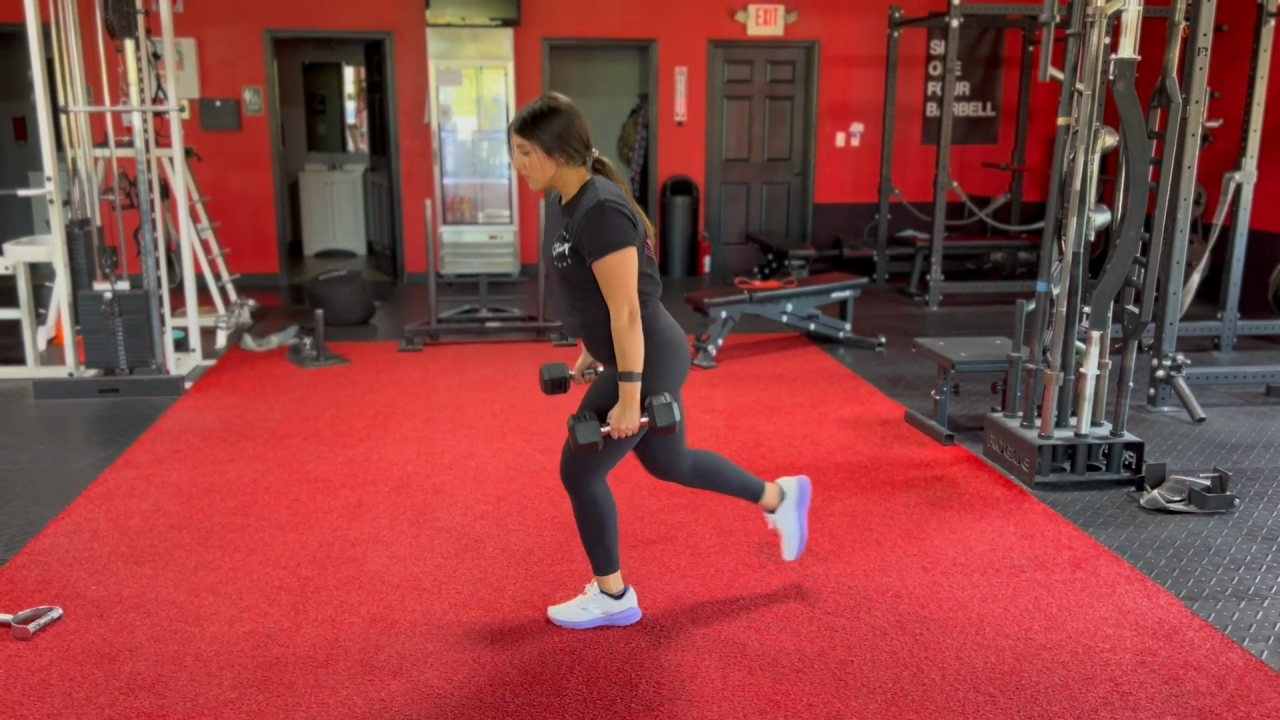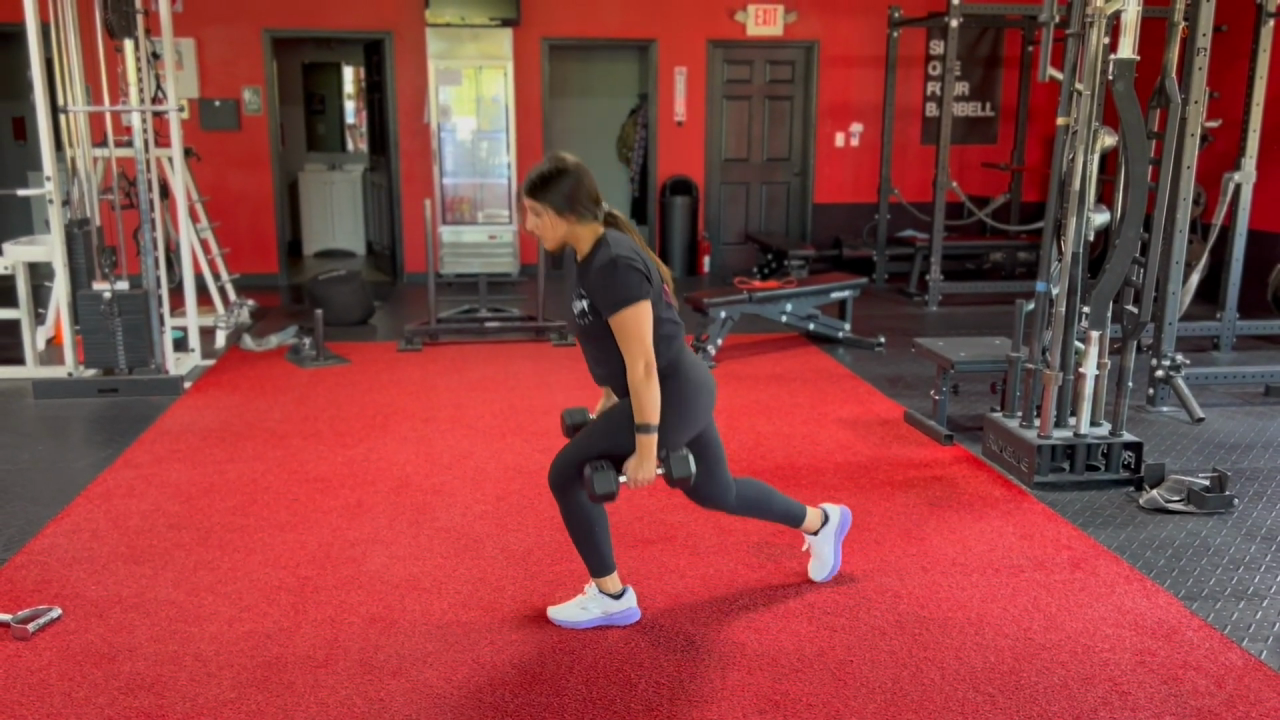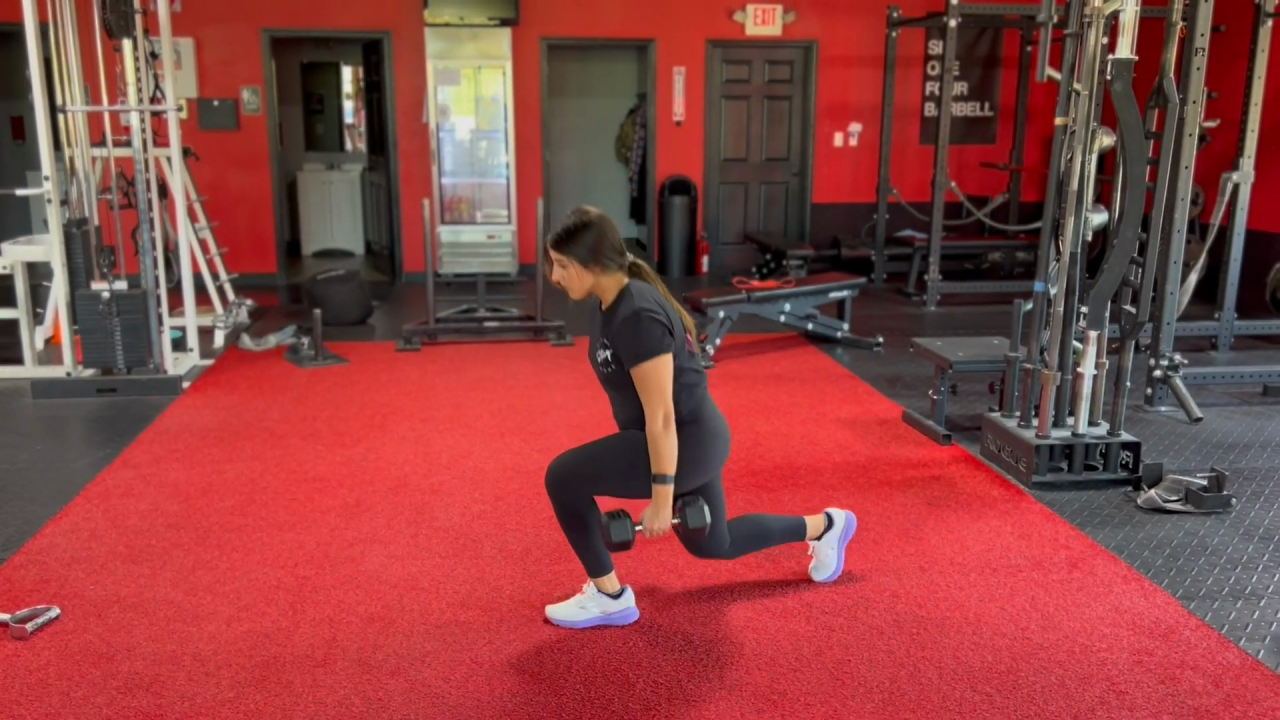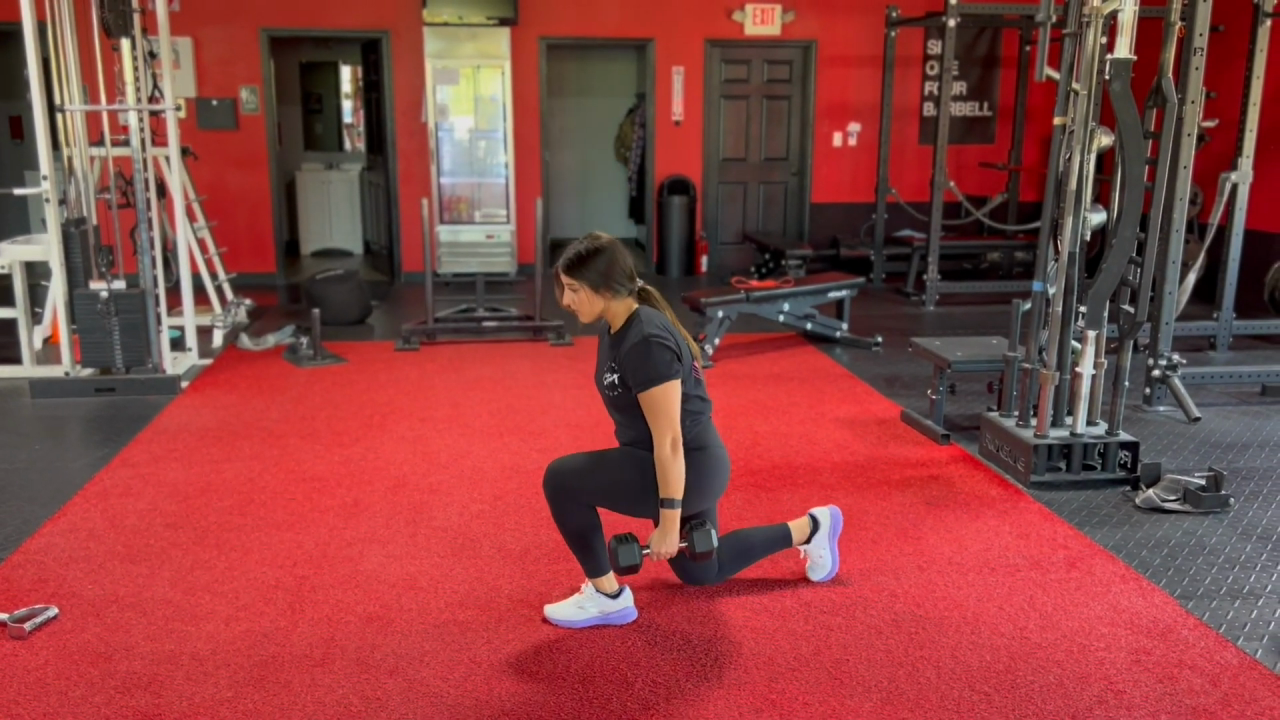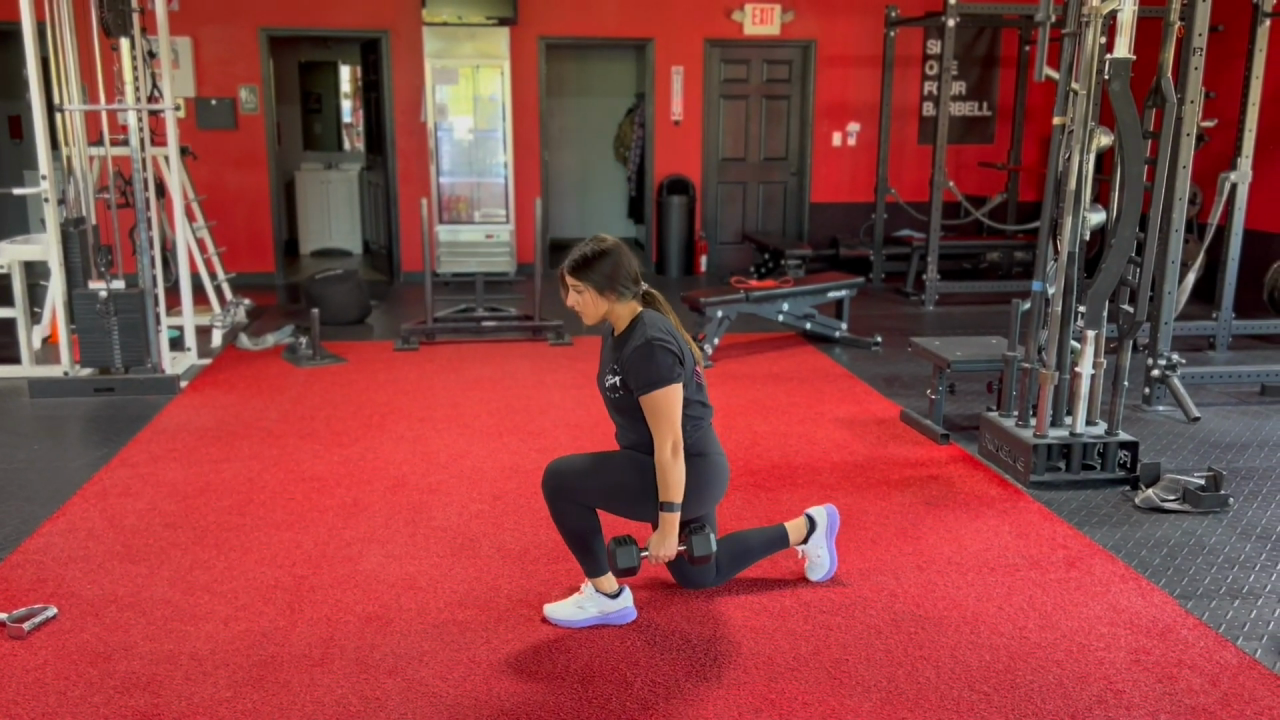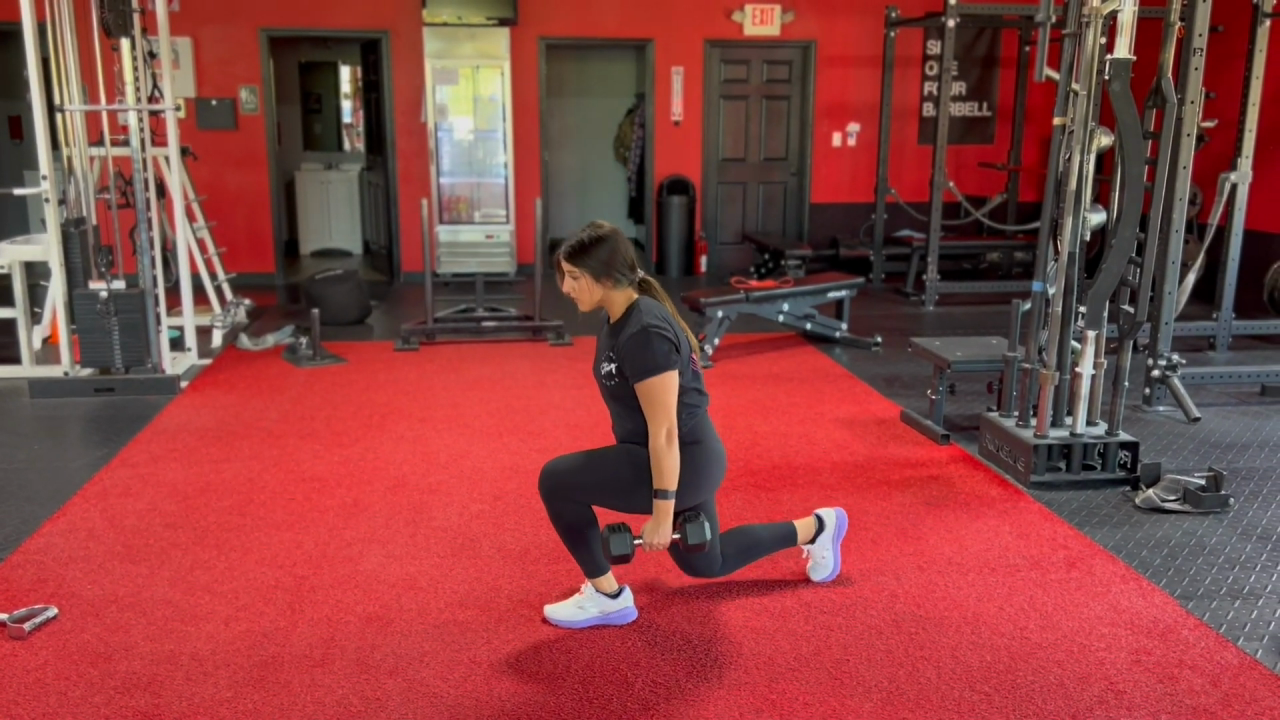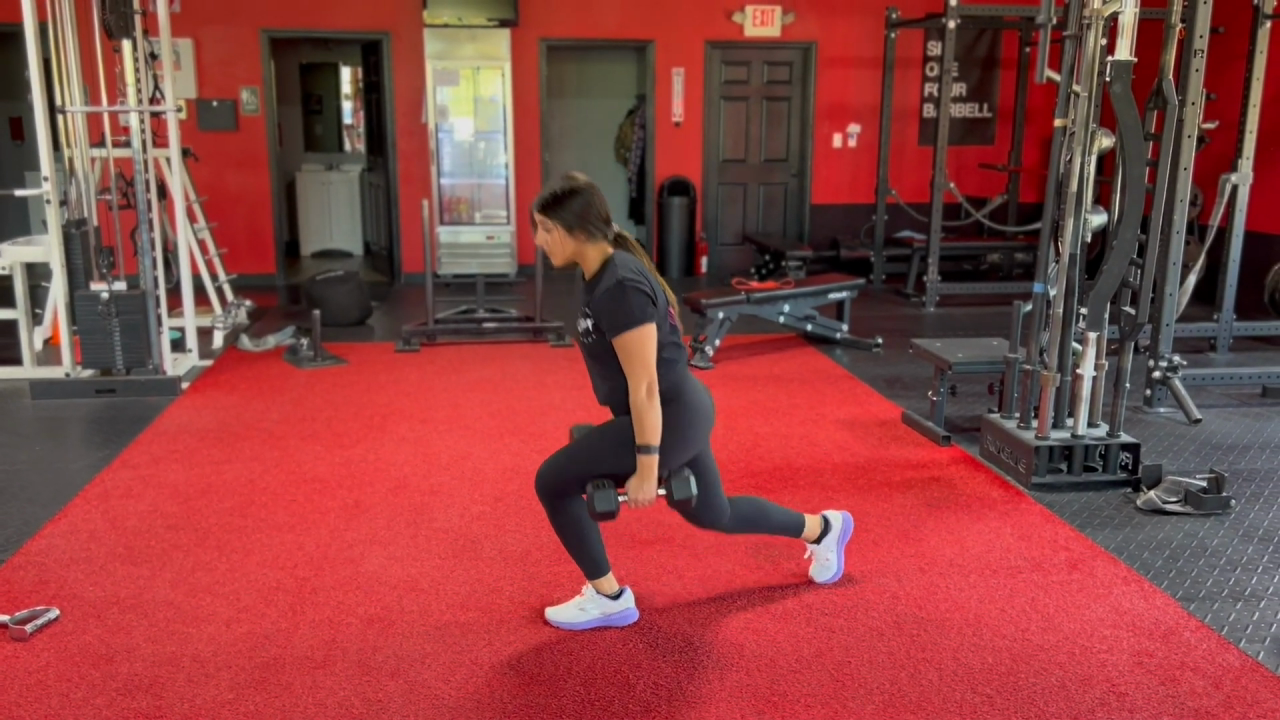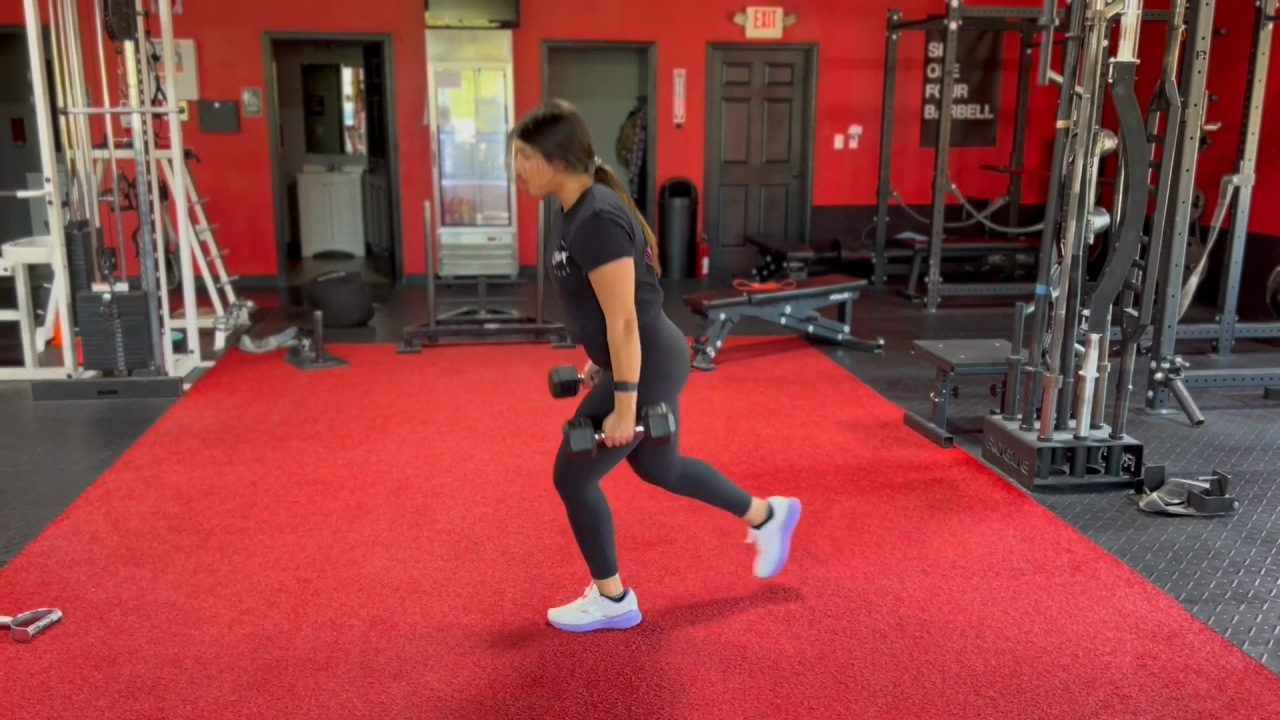
dt=0.2s
person 1, frame 1
left shoulder: (600, 211)
right shoulder: (567, 202)
left elbow: (626, 311)
left wrist: (628, 397)
right wrist: (589, 352)
left hip: (647, 360)
right hip: (635, 356)
left knee: (580, 470)
right knee: (666, 459)
left ankle: (613, 596)
right ankle: (779, 498)
person 1, frame 2
left shoulder: (613, 266)
right shoulder: (590, 254)
left elbow: (644, 366)
left wrist: (646, 448)
right wrist: (611, 396)
left hip: (672, 398)
right hip: (683, 390)
left knee: (568, 475)
right knee: (715, 491)
left ankle: (610, 597)
right ankle: (822, 522)
person 1, frame 3
left shoulder: (637, 317)
right shoulder: (611, 302)
left elbow: (661, 417)
left wrist: (661, 498)
right wrist: (629, 449)
left hip: (688, 442)
right hip: (695, 434)
left knee: (565, 479)
right knee: (712, 543)
left ankle: (609, 596)
right ankle: (825, 526)
person 1, frame 4
left shoulder: (645, 343)
right shoulder: (618, 326)
left elbow: (669, 441)
left wrist: (668, 522)
right wrist: (630, 472)
left hip: (691, 469)
right hip: (688, 465)
left knee: (562, 480)
right knee: (699, 569)
left ankle: (607, 596)
right ankle: (813, 527)
person 1, frame 5
left shoulder: (649, 347)
right shoulder: (622, 329)
left elbow: (671, 445)
left wrist: (668, 525)
right wrist: (629, 478)
left hip: (690, 472)
right hip: (680, 469)
left knee: (561, 480)
right knee: (699, 574)
left ankle: (606, 596)
right ankle: (809, 527)
person 1, frame 6
left shoulder: (644, 334)
right shoulder: (620, 318)
left elbow: (664, 432)
left wrist: (661, 514)
right wrist: (629, 469)
left hip: (686, 462)
right hip: (682, 458)
left knee: (557, 481)
right knee: (705, 562)
left ankle: (607, 596)
right ankle: (818, 528)
person 1, frame 7
left shoulder: (619, 287)
right shoulder: (601, 274)
left elbow: (644, 385)
left wrist: (645, 470)
right wrist: (622, 436)
left hip: (671, 420)
right hip: (677, 414)
left knee: (555, 481)
right knee: (711, 511)
left ankle: (608, 597)
right ankle: (823, 529)
person 1, frame 8
left shoulder: (597, 219)
right shoulder: (578, 208)
left elbow: (623, 319)
left wrist: (623, 406)
right wrist: (598, 362)
left hip: (645, 366)
right hip: (652, 357)
left knee: (574, 474)
right knee: (657, 466)
left ankle: (612, 599)
right ankle: (767, 514)
